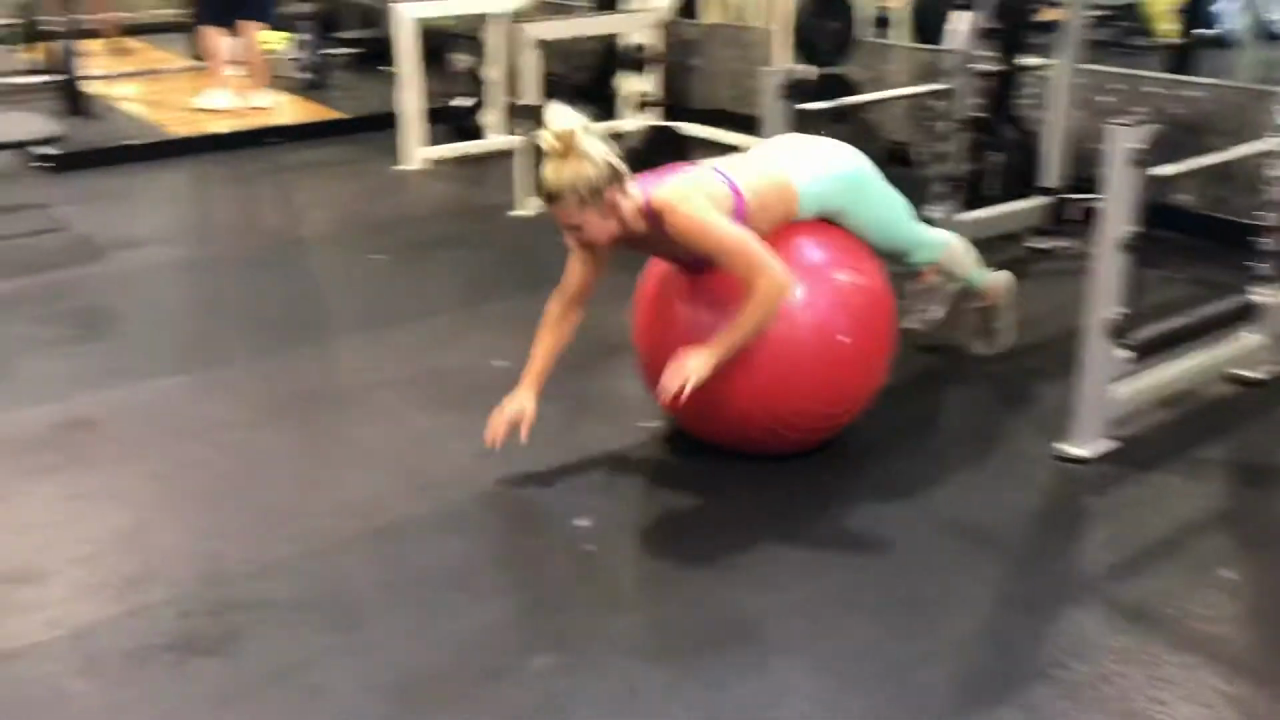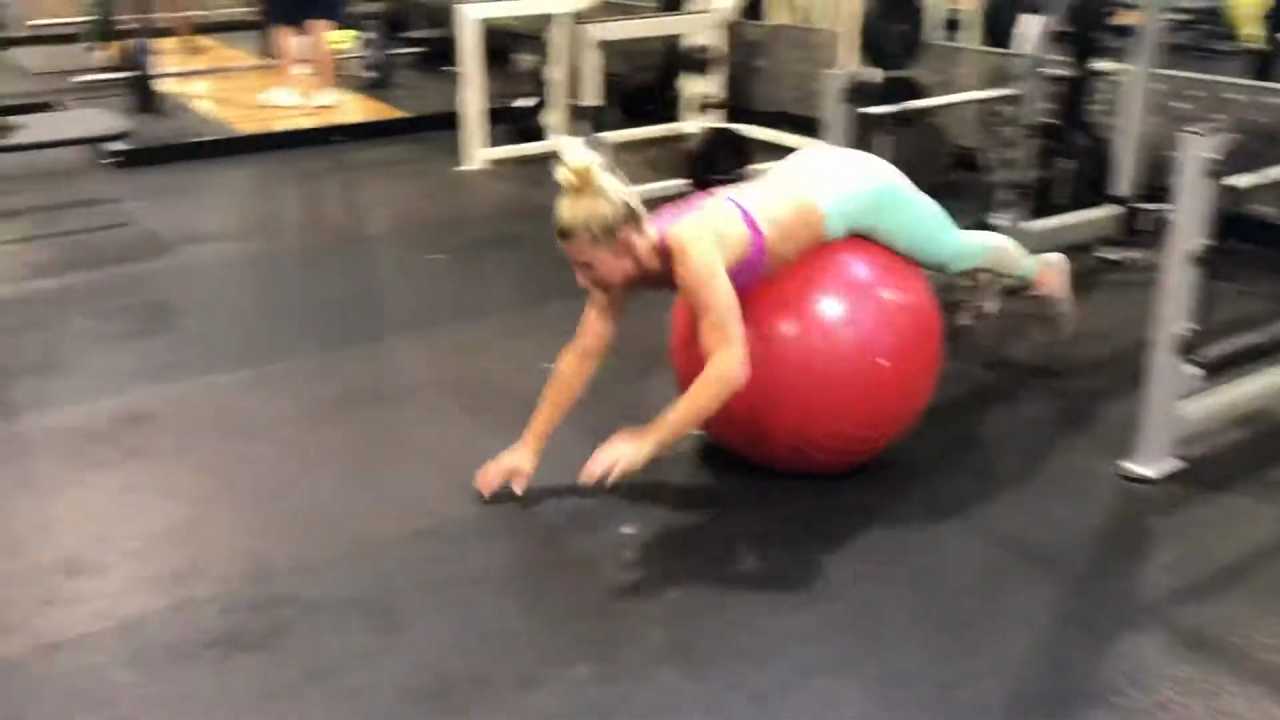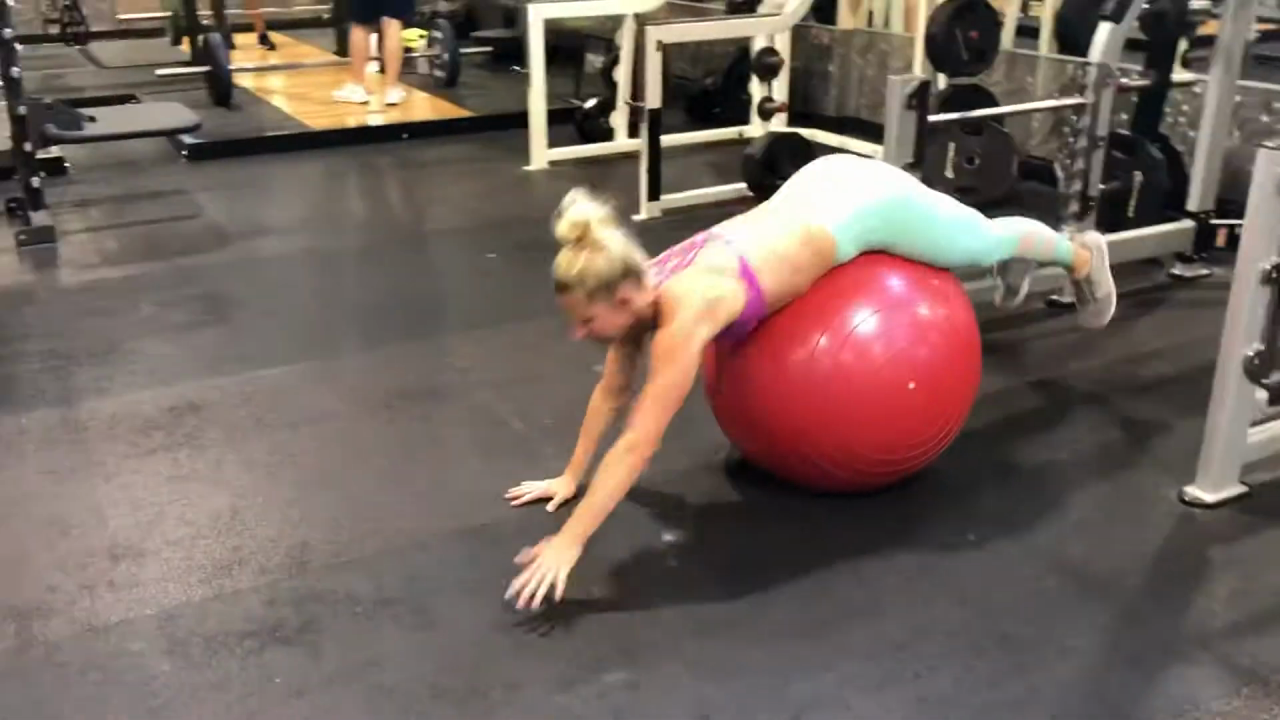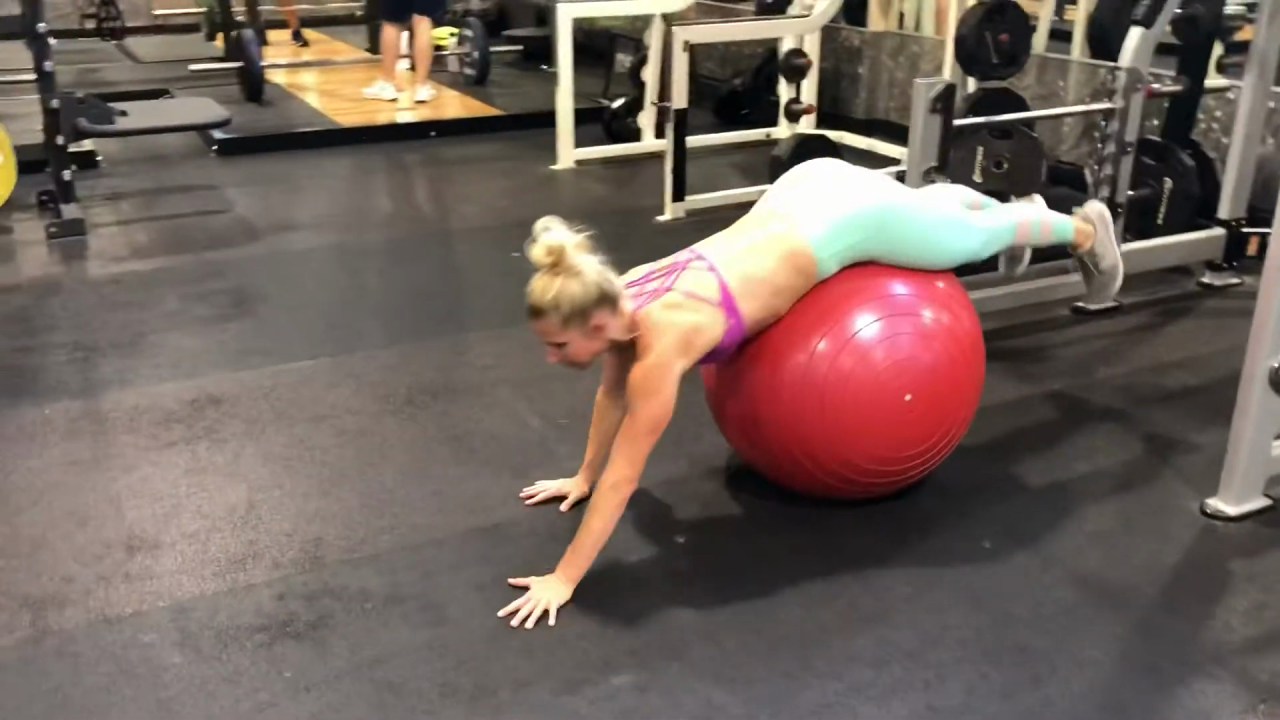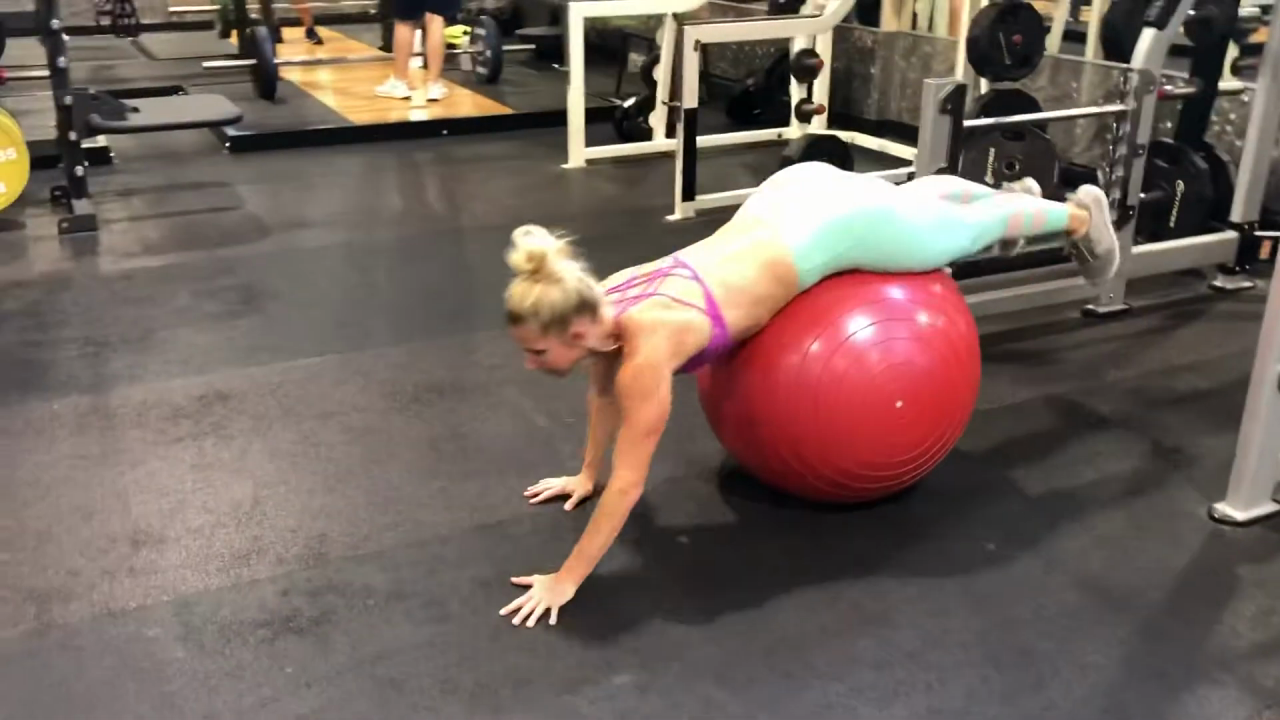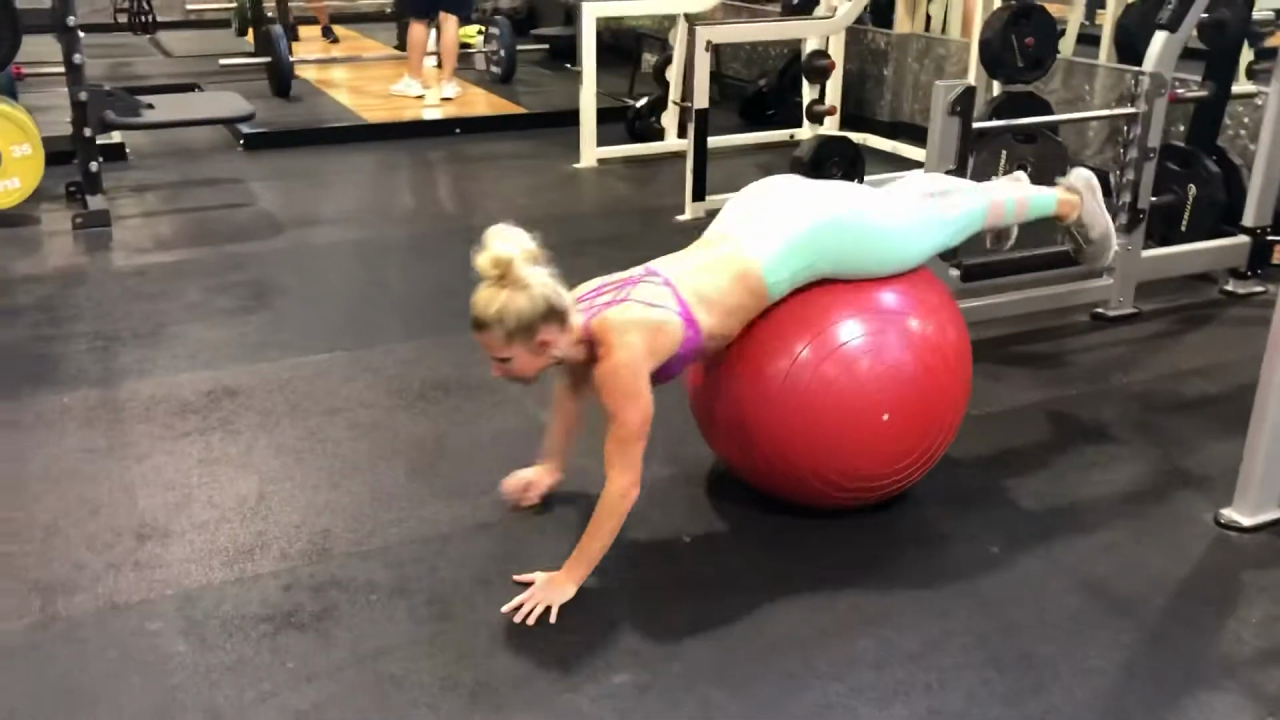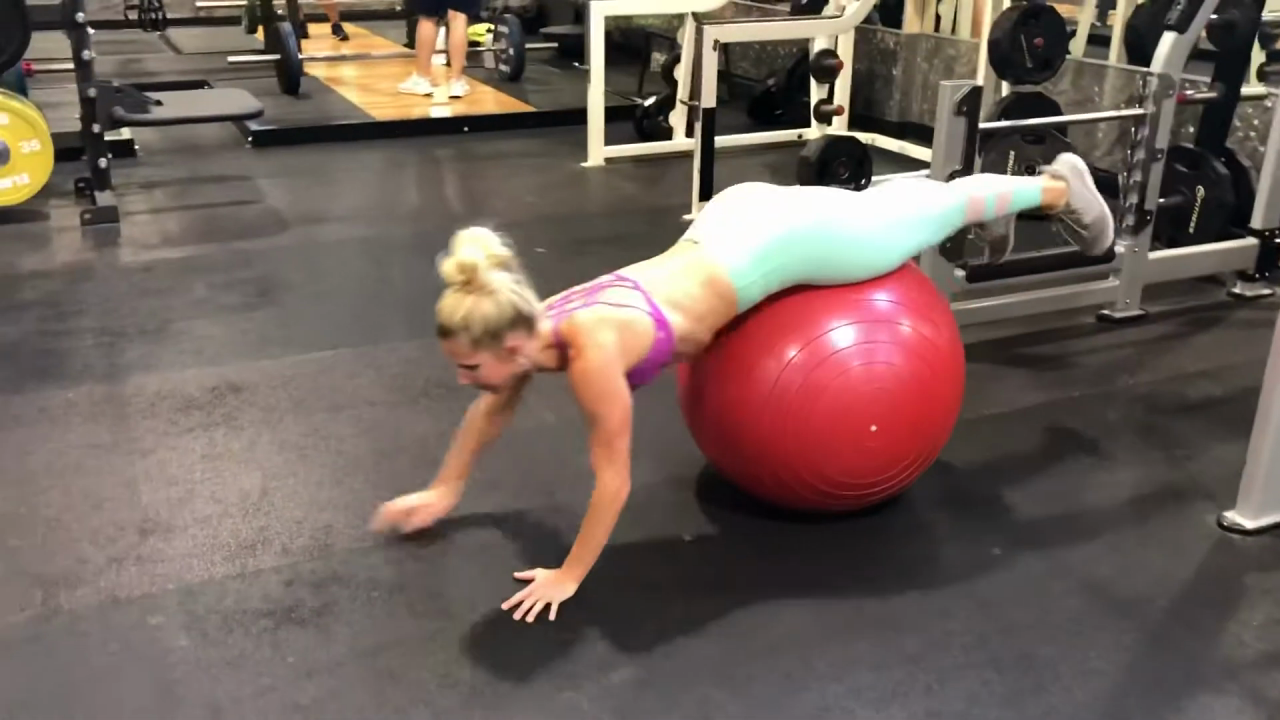
dt=0.1s
person 1, frame 1
left shoulder: (680, 214)
right shoulder: (606, 215)
left elbow: (774, 281)
right elbow: (567, 302)
left wrist: (711, 355)
right wrist: (527, 390)
left hip: (828, 177)
right hip: (781, 163)
left knee: (910, 243)
left ankle: (991, 288)
right ankle: (936, 272)
person 1, frame 2
left shoulder: (689, 256)
right shoulder: (622, 253)
left elbow: (730, 369)
right elbow: (583, 352)
left wrist: (645, 442)
right wrist: (528, 446)
left hip: (856, 191)
right hip: (805, 177)
left knee: (953, 253)
left ankle: (1046, 276)
person 1, frame 3
left shoulder: (683, 311)
right shoulder: (636, 287)
left elbow: (638, 441)
right elbow: (612, 385)
left wrist: (566, 545)
right wrist: (571, 476)
left hip: (868, 205)
right hip: (824, 184)
left knee: (983, 245)
left ankle: (1081, 256)
right ankle: (1011, 264)
person 1, frame 4
left shoulder: (662, 337)
right shoulder: (616, 301)
left elbow: (625, 474)
right elbow: (611, 392)
left wrist: (564, 577)
right wrist: (581, 478)
left hip: (853, 218)
right hip: (807, 189)
left knee: (982, 236)
right knee: (940, 205)
left ankle: (1088, 231)
right ankle: (1014, 209)
person 1, frame 5
left shoulder: (646, 346)
right shoulder: (601, 302)
left elbow: (628, 480)
right elbow: (605, 381)
left wrist: (571, 574)
right wrist: (586, 471)
left hip: (837, 222)
right hip: (795, 193)
left knee: (967, 230)
right knee: (905, 193)
left ankle: (1080, 213)
right ankle: (1007, 192)
person 1, frame 6
left shoulder: (621, 348)
right shoulder: (571, 311)
left elbow: (623, 484)
right elbow: (572, 382)
left wrist: (569, 578)
right wrist: (551, 466)
left hip: (807, 236)
right hip: (767, 207)
left knee: (948, 221)
right knee: (898, 200)
left ankle: (1072, 199)
right ankle: (998, 185)
person 1, frame 7
left shoulder: (588, 351)
right shoulder: (531, 329)
left elbow: (613, 479)
right elbow: (487, 413)
left wrist: (573, 574)
right wrist: (443, 492)
left hip: (775, 243)
right hip: (740, 218)
left knee: (926, 219)
right knee: (868, 201)
left ankle: (1058, 188)
right ankle: (954, 184)
